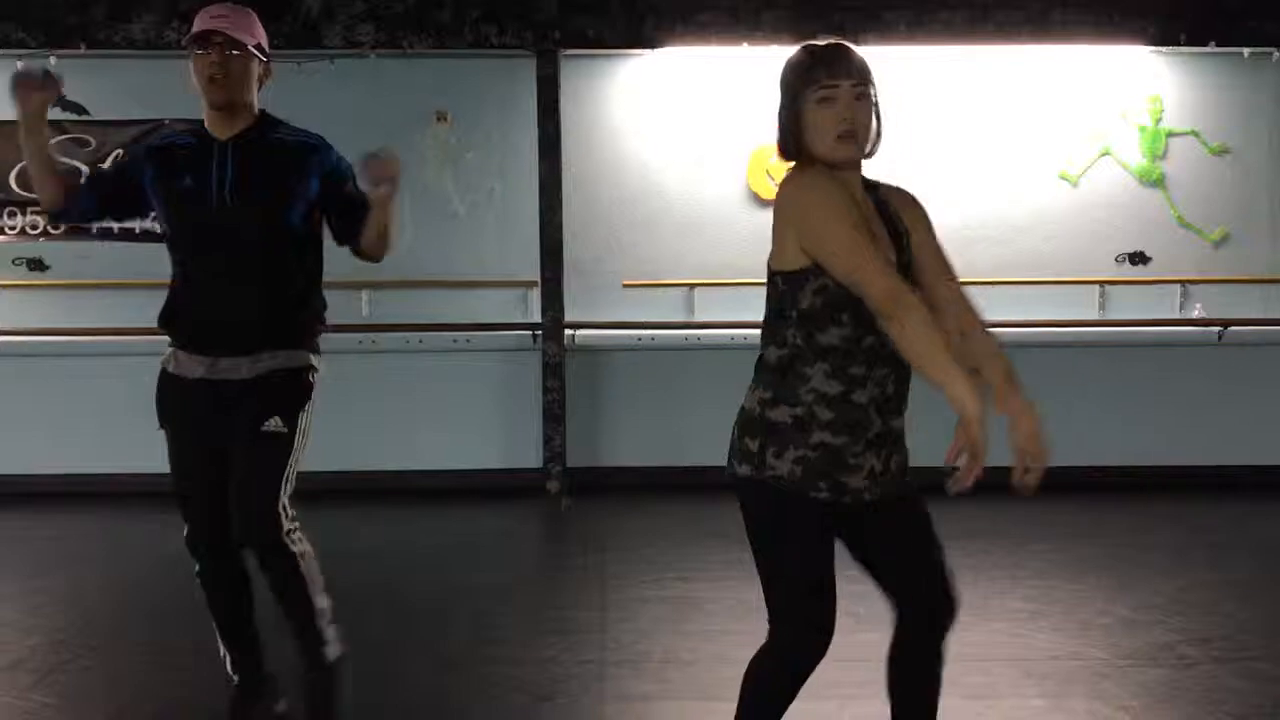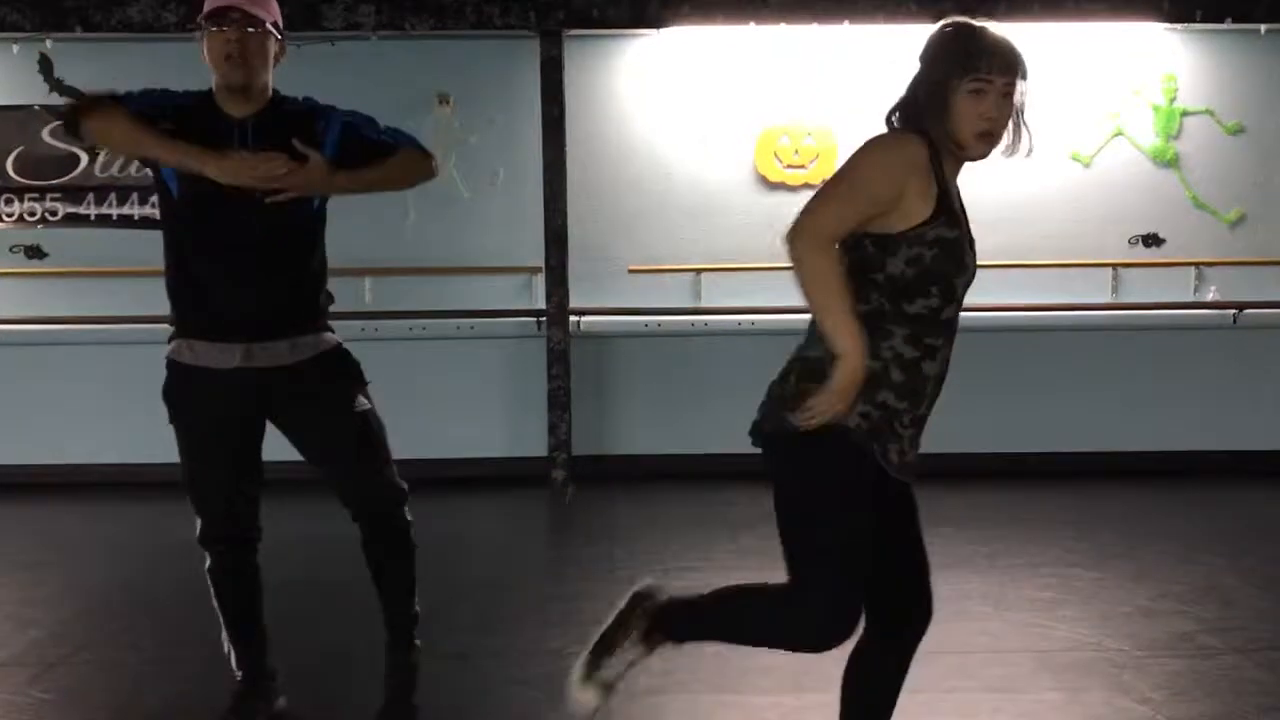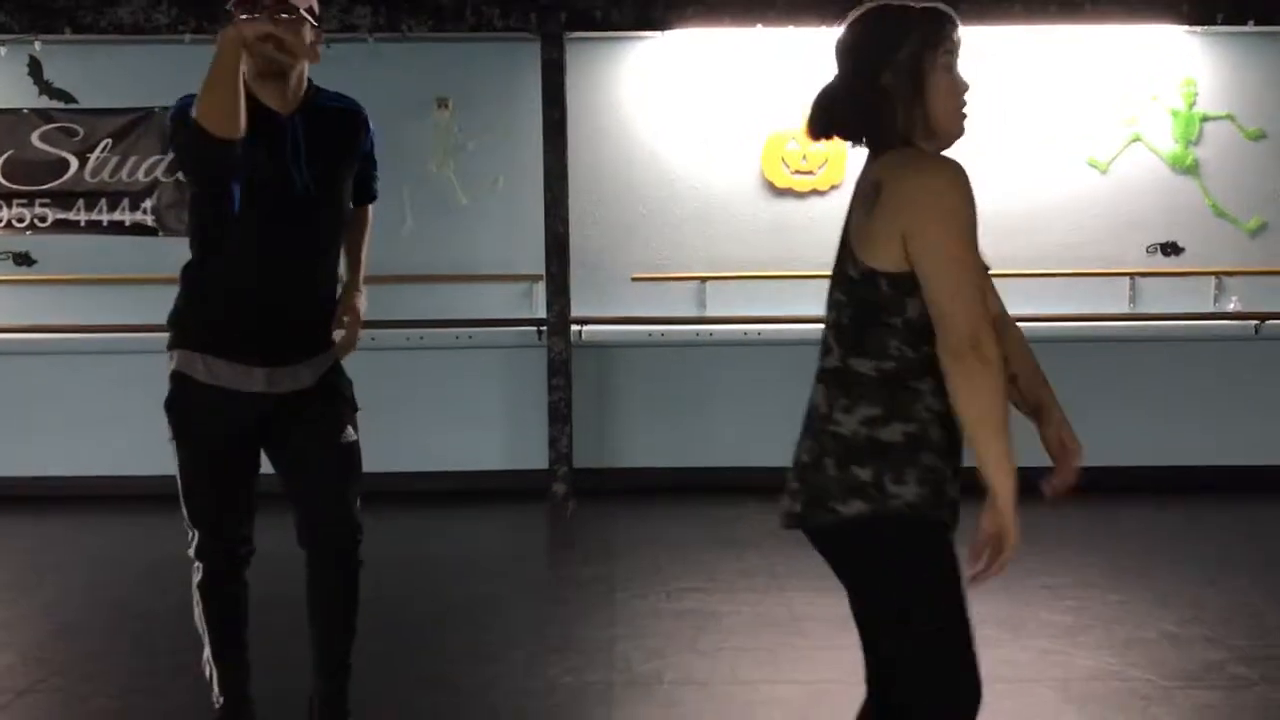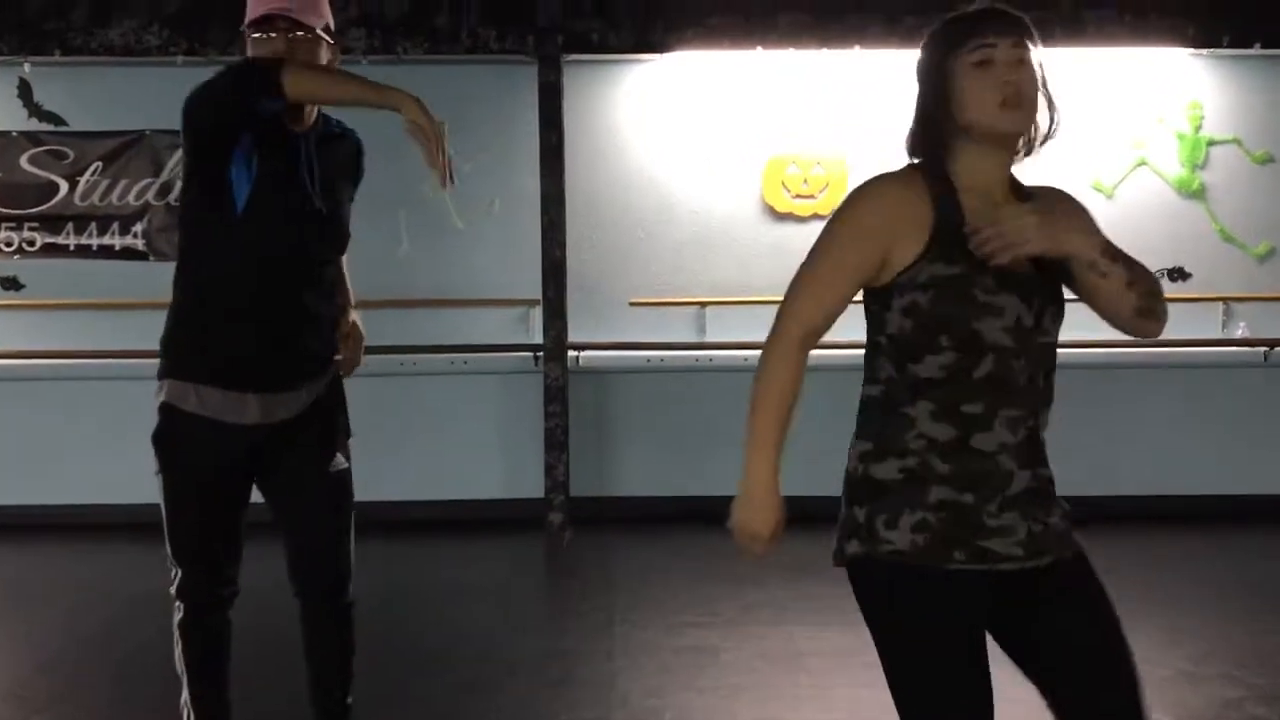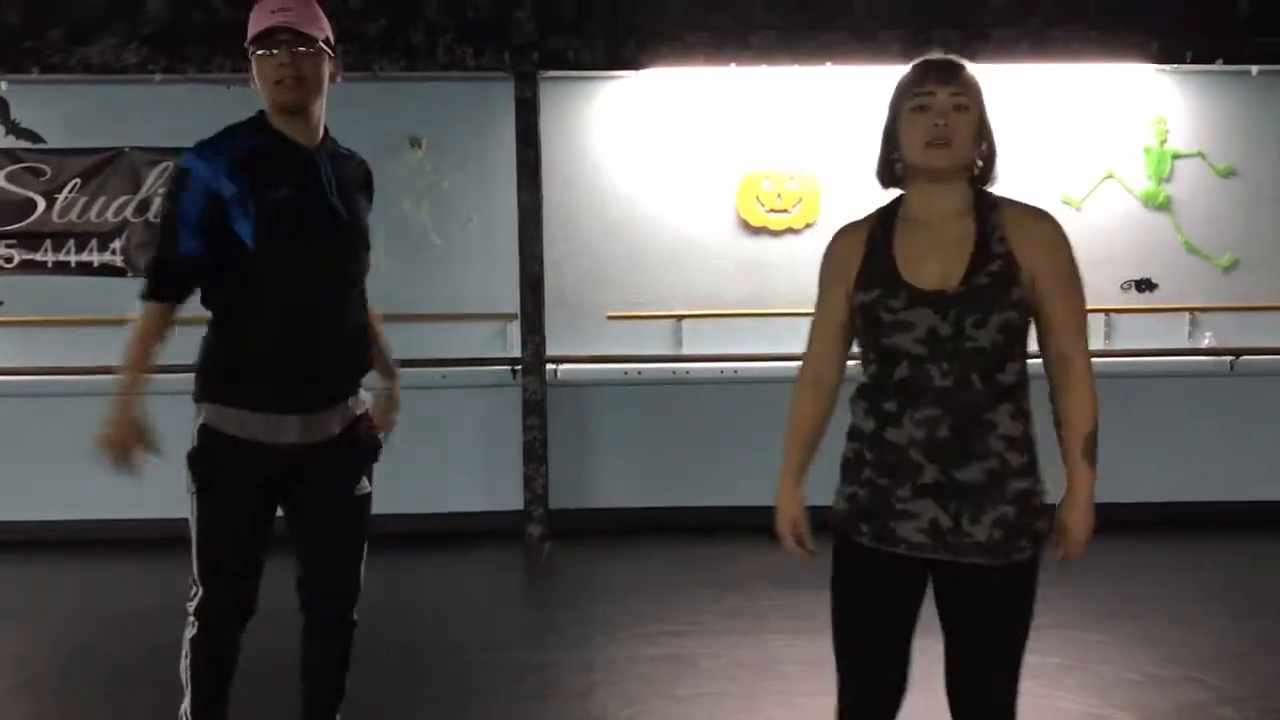
dt=0.5s
person 1, frame 1
left shoulder: (307, 156)
right shoulder: (162, 158)
left elbow: (369, 246)
right elbow: (64, 205)
left wrist: (384, 196)
right wrist: (32, 121)
left hip: (274, 367)
right hip: (190, 372)
left knee: (263, 520)
right knee: (208, 537)
person 1, frame 2
left shoulder: (317, 124)
right shoulder: (168, 115)
left elbow: (418, 161)
right elbow: (84, 118)
left wrist: (330, 182)
right wrist: (210, 162)
left hip: (302, 348)
right hip: (203, 361)
left knee: (379, 495)
right knee: (224, 530)
left ankle: (403, 654)
person 1, frame 3
left shoulder: (346, 121)
right shoulder: (198, 117)
right elbow: (222, 145)
left wrist: (353, 287)
left hip: (311, 370)
right hip: (214, 373)
left knee: (336, 538)
right knee: (219, 549)
person 1, frame 4
left shoulder: (343, 151)
right shoulder: (219, 118)
right elbow: (267, 80)
left wrist: (345, 310)
right wrist: (404, 102)
left hip: (306, 401)
right hip: (204, 403)
left knee: (327, 581)
right knee: (201, 588)
person 1, frame 5
left shoulder: (353, 172)
right shoulder: (217, 165)
right elbow: (168, 282)
left wrist: (385, 370)
right wrist: (127, 396)
left hip: (337, 426)
right hip: (243, 426)
left knee: (334, 601)
right knee: (221, 603)
person 2, frame 1
left shoulder: (895, 205)
right shoulder: (806, 192)
left elbow: (954, 313)
right elbow: (893, 303)
left wrist: (1017, 407)
right wrist: (969, 407)
left hip: (870, 460)
right hip: (786, 461)
left knee: (931, 606)
right knee: (803, 633)
person 2, frame 2
left shoulder: (938, 178)
right shoulder: (901, 159)
right elbow: (807, 236)
right wrist: (853, 349)
left hip: (876, 440)
right hip: (825, 431)
left knee: (902, 612)
right knee: (823, 618)
right ankle: (652, 617)
person 2, frame 3
left shoulder: (896, 182)
right shoulder: (926, 181)
left elbow: (988, 323)
right elbow: (964, 345)
left wrist: (1051, 416)
right wrist: (1002, 492)
left hip: (884, 487)
right hip: (877, 491)
person 2, frame 4
left shoulder: (1053, 213)
right shoulder: (892, 205)
left elbow: (1146, 317)
right elbow: (789, 337)
left wrist: (1076, 246)
right wrist: (760, 479)
left hip: (1024, 522)
right hip: (910, 532)
person 2, frame 5
left shoulder: (1029, 234)
right shoulder: (854, 247)
left elbow: (1071, 367)
right elbow: (820, 373)
left wrist: (1081, 483)
right wrist: (789, 485)
left hip: (995, 516)
right hip: (874, 514)
